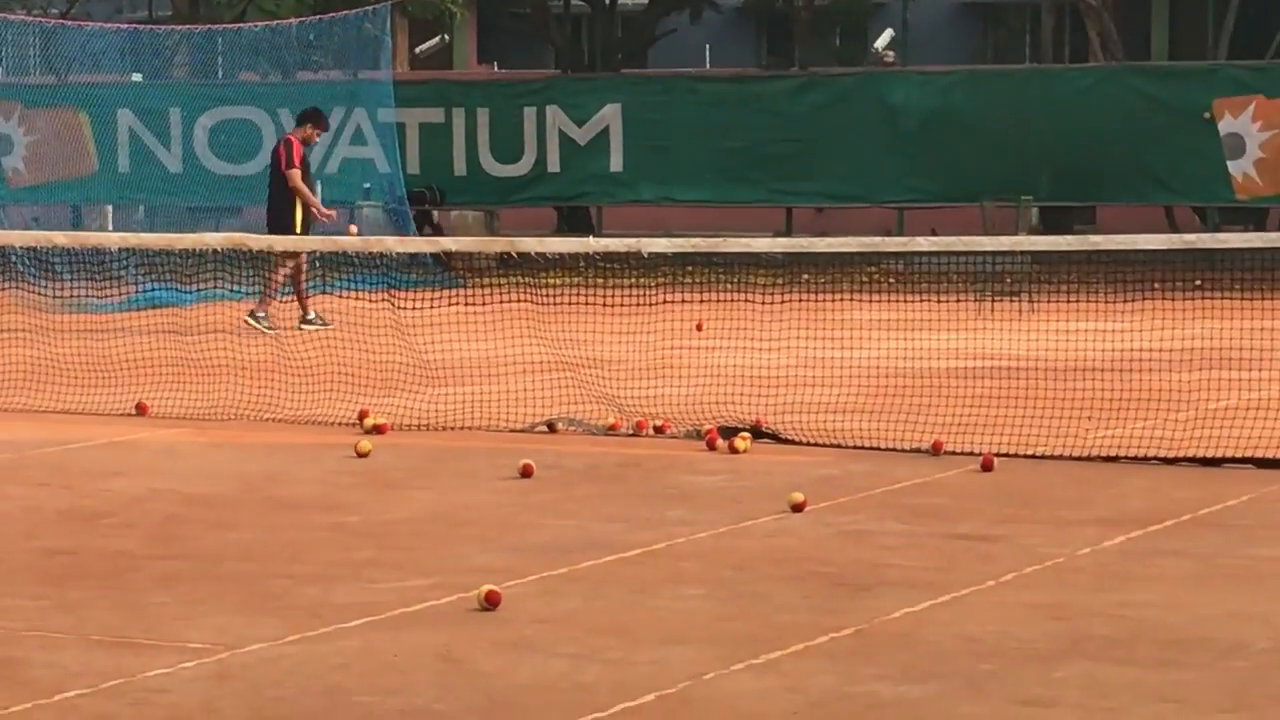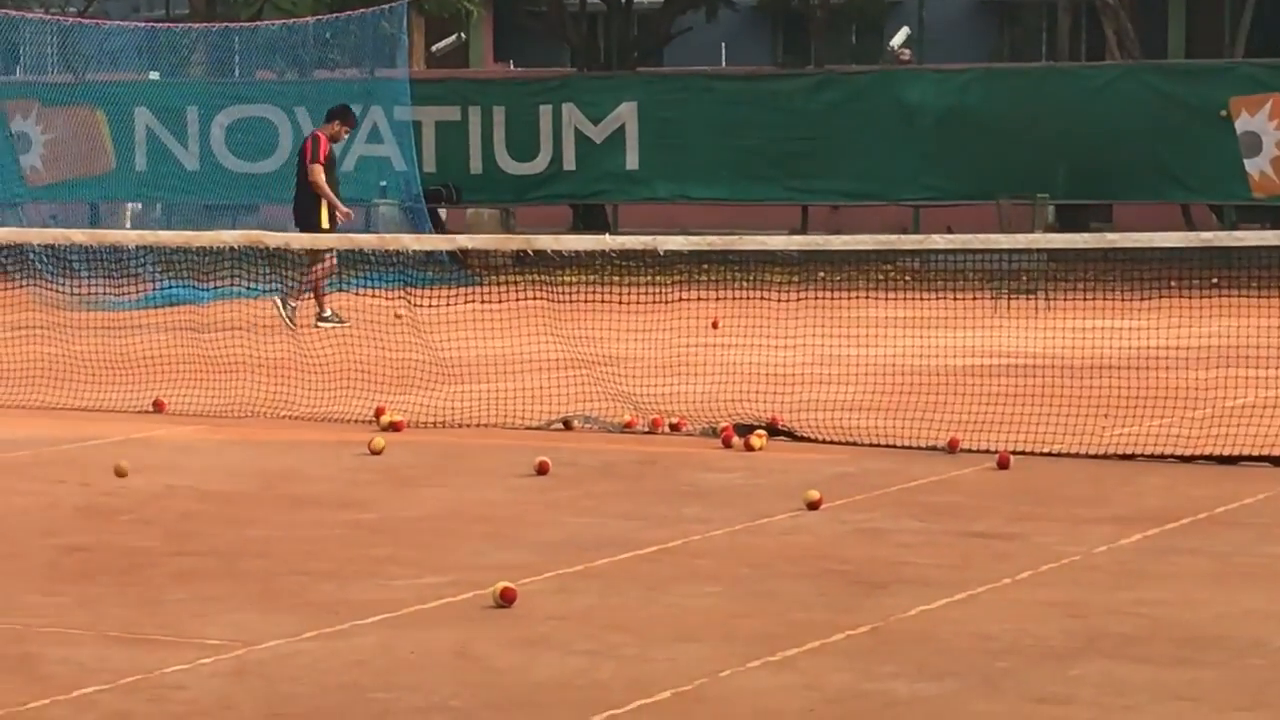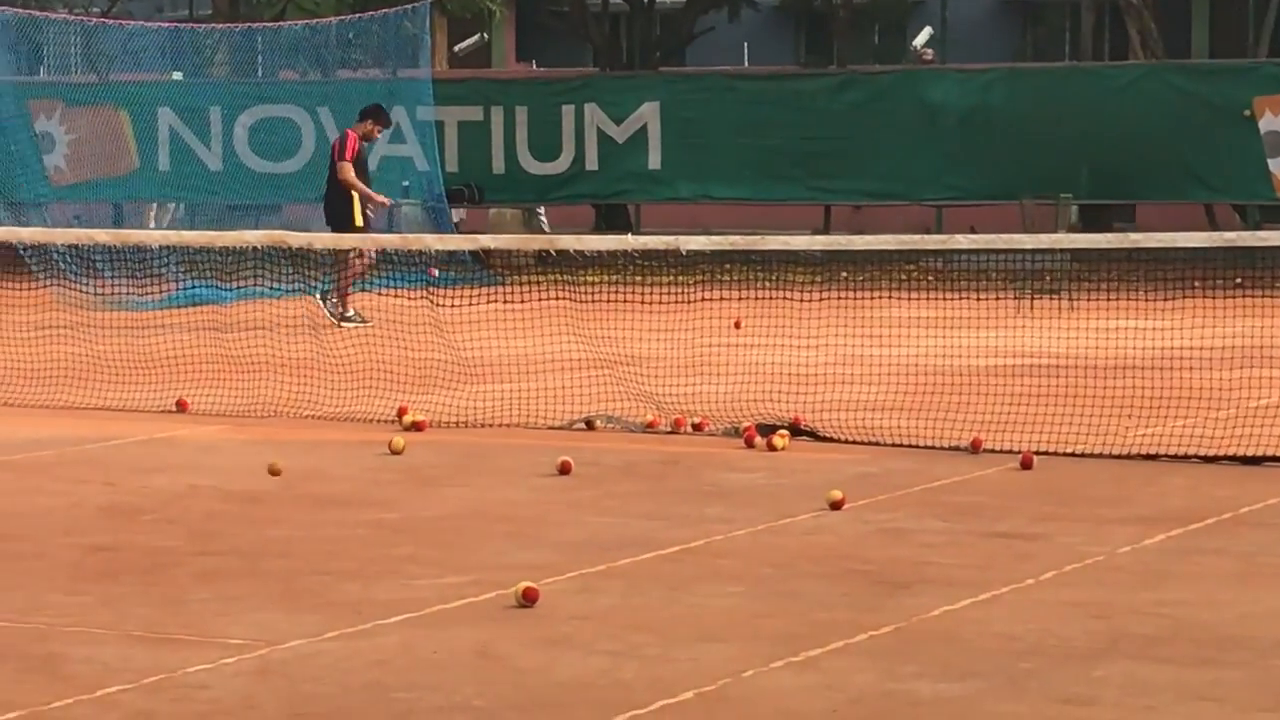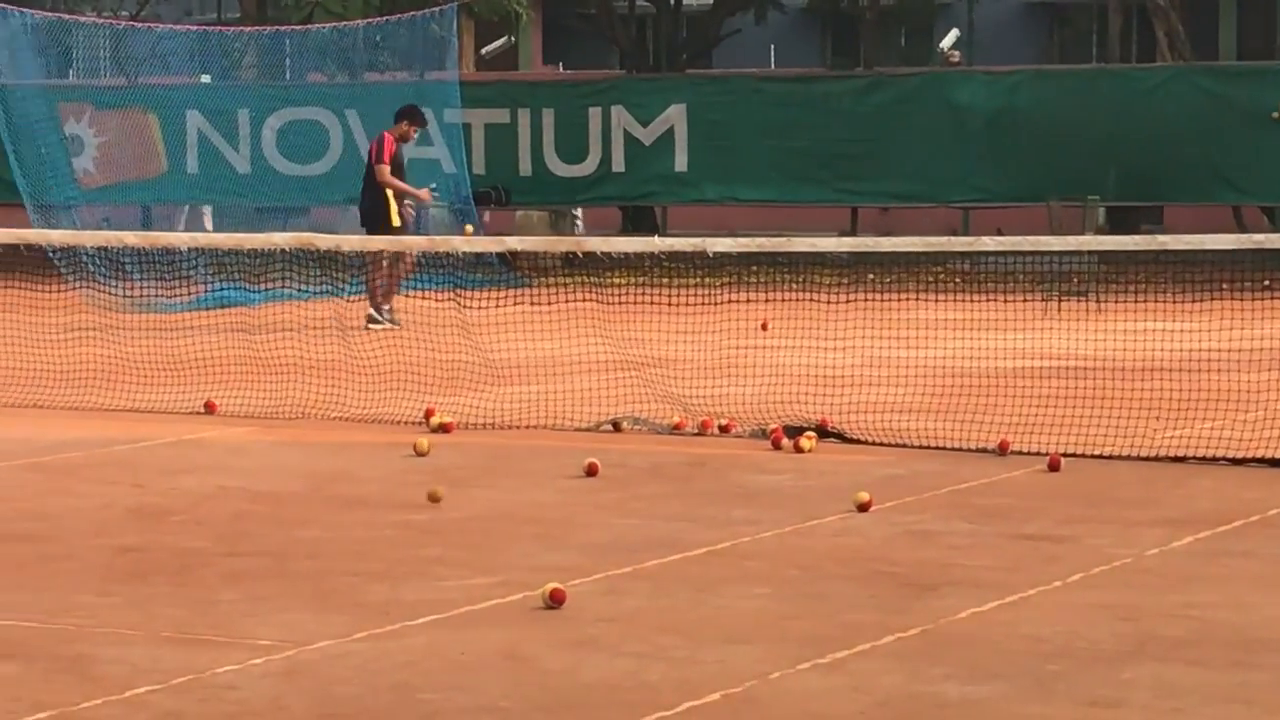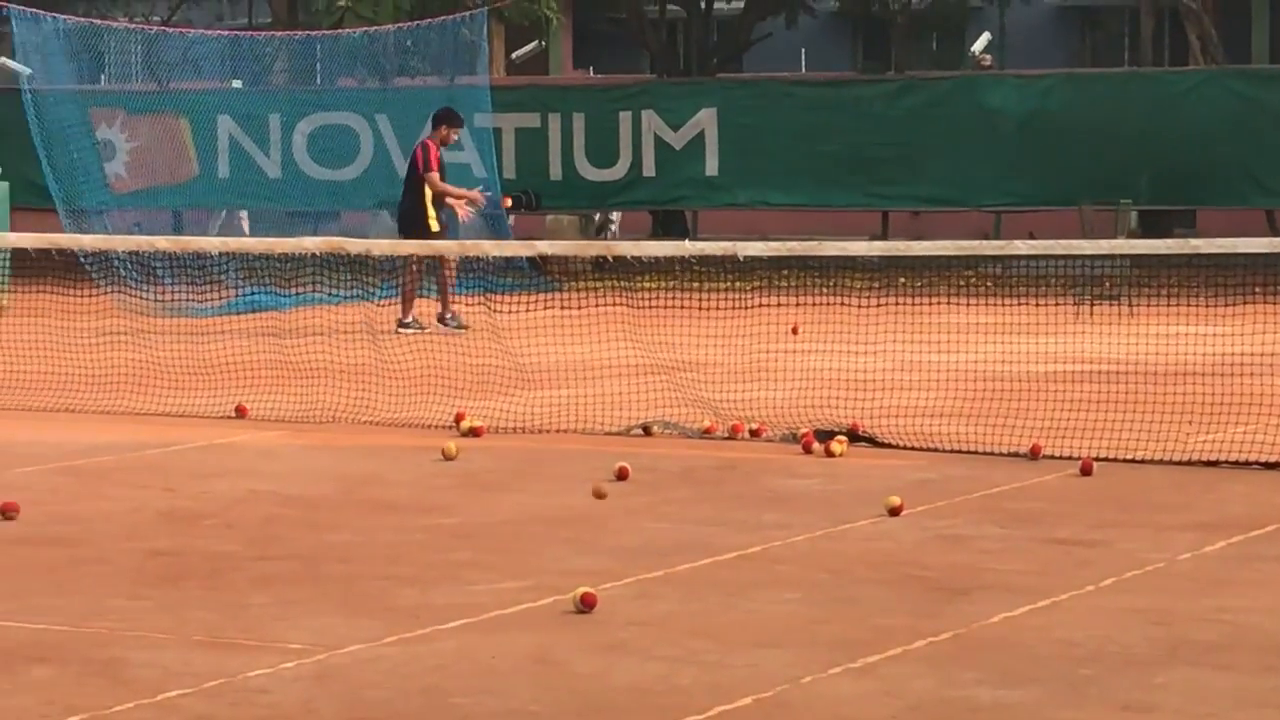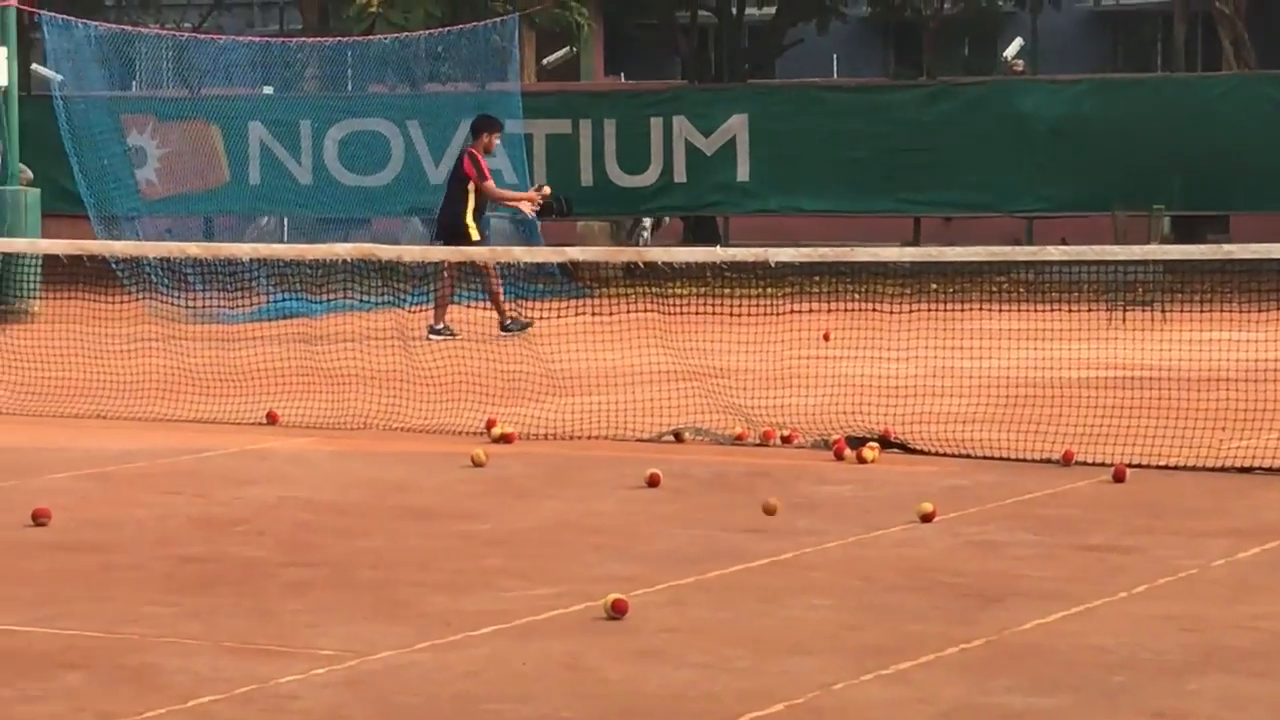
dt=0.1s
person 1, frame 1
left shoulder: (292, 146)
right shoulder: (291, 144)
right elbow: (295, 183)
left wrist: (312, 208)
right wrist: (320, 208)
left hip: (291, 216)
right hip: (288, 217)
left knee: (297, 264)
right knee: (285, 264)
left ankle: (307, 315)
right ankle: (258, 312)
person 1, frame 2
left shoulder: (320, 142)
right shoulder: (318, 140)
right elbow: (315, 178)
left wrist: (333, 207)
right wrist: (339, 205)
left hip: (318, 213)
right hip: (314, 214)
left knee: (322, 261)
right knee: (325, 262)
left ankle: (324, 313)
right ankle: (289, 300)
person 1, frame 3
left shoulder: (355, 142)
right shoulder: (349, 139)
right elbow: (344, 175)
left wrist: (364, 203)
right wrist: (373, 198)
left hip: (343, 210)
right hip: (347, 211)
left knee: (348, 259)
right knee: (365, 257)
left ankle: (345, 311)
right ankle: (332, 298)
person 1, frame 4
left shoulder: (391, 143)
right shoulder: (385, 141)
right elbow: (383, 178)
left wrist: (402, 202)
right wrist: (415, 193)
left hip: (379, 212)
right hip: (383, 213)
left knee: (379, 262)
right knee: (404, 257)
left ankle: (376, 313)
right ankle: (383, 305)
person 1, frame 5
left shoulder: (429, 149)
right shoulder: (427, 148)
right elbow: (435, 185)
left wrist: (452, 203)
right wrist: (466, 195)
left hip: (413, 217)
right hip: (423, 218)
left knee: (414, 267)
right knee: (447, 261)
left ankle: (406, 319)
right ankle: (446, 313)
person 1, frame 6
left shoulder: (471, 157)
right shoulder: (473, 157)
left elbow: (481, 195)
right elbow: (492, 193)
left wrist: (517, 203)
right wrist: (525, 196)
left hip: (453, 225)
right hip: (463, 226)
left knee: (449, 273)
right knee: (490, 269)
left ankle: (438, 325)
right ankle: (505, 321)
